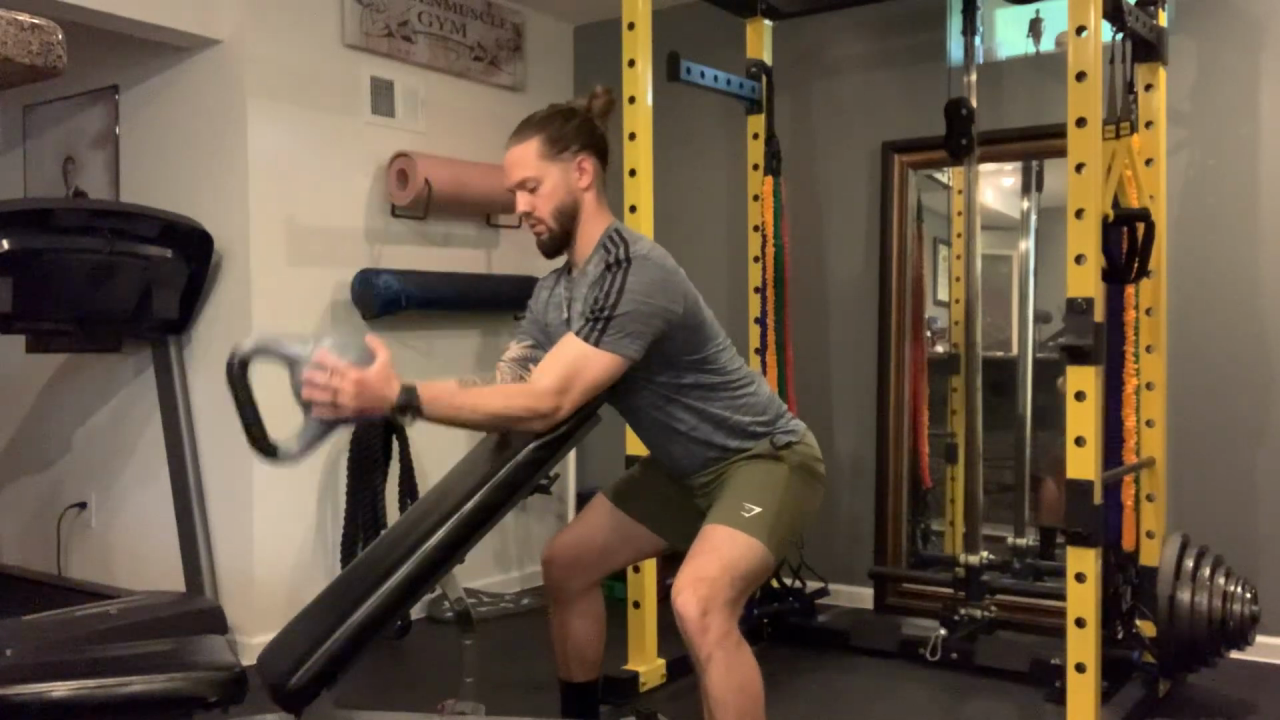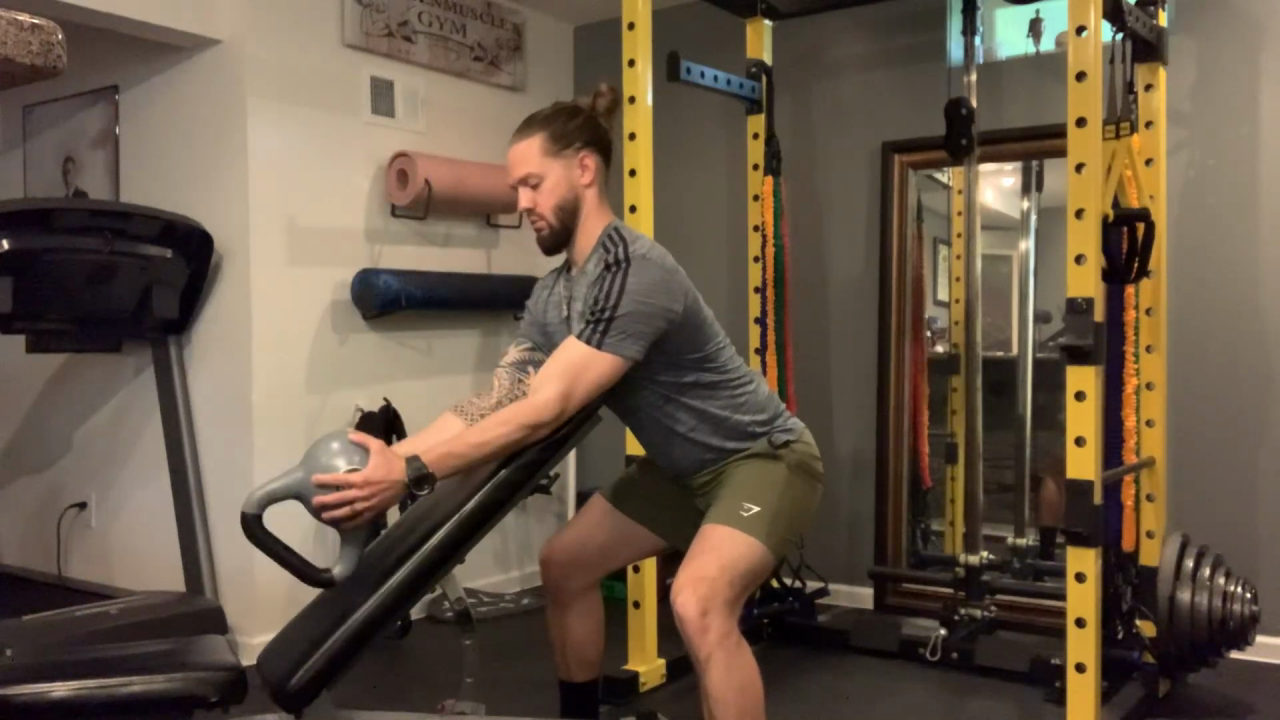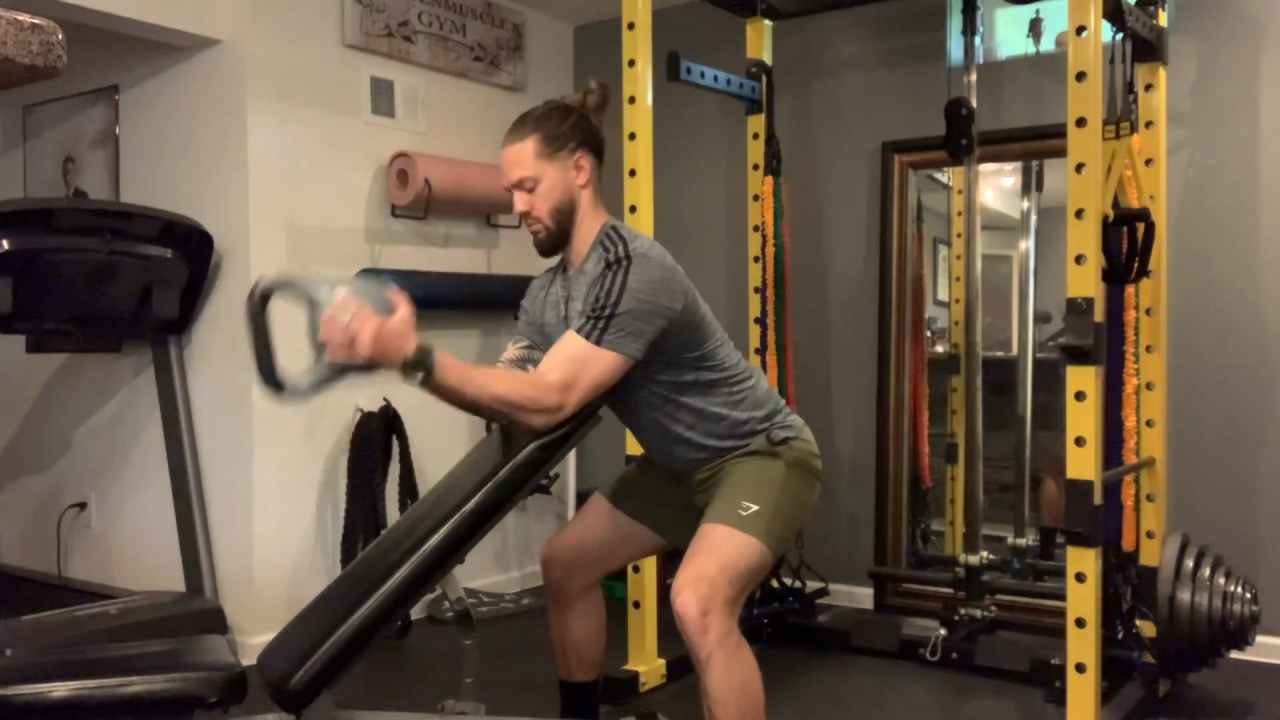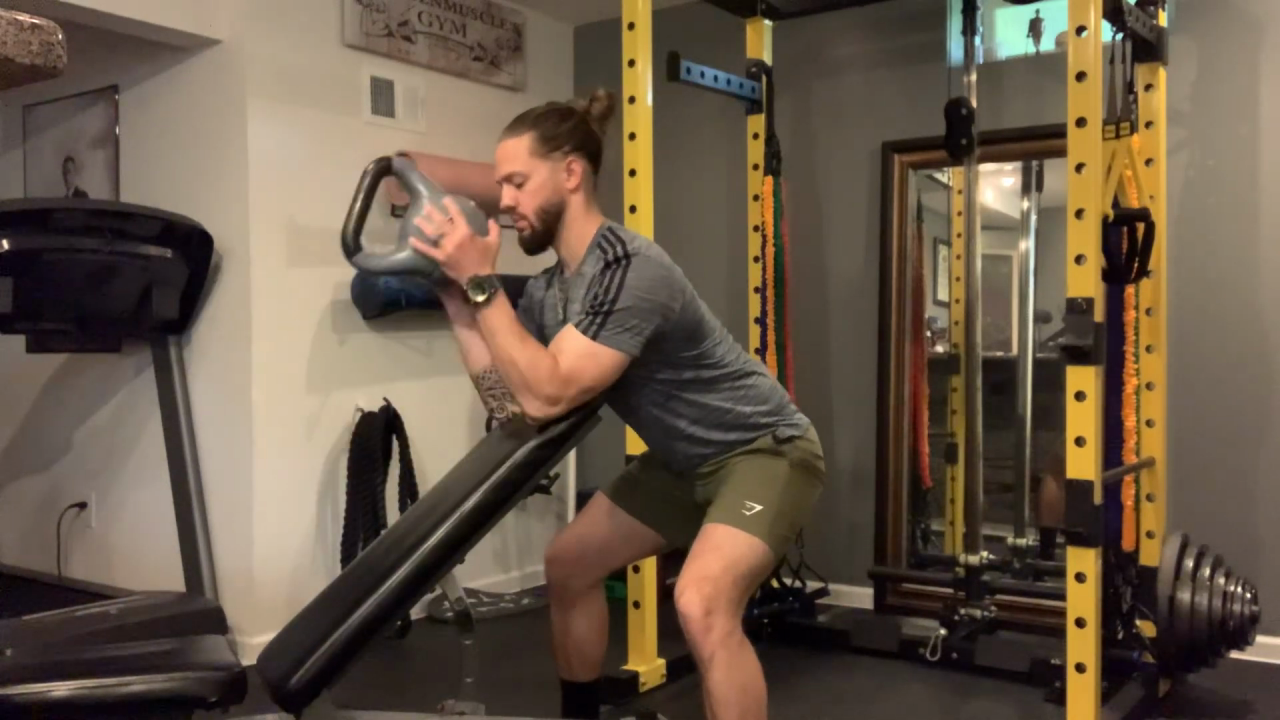
dt=0.5s
person 1, frame 1
left shoulder: (635, 274)
right shoulder: (554, 294)
left elbow: (542, 404)
right elbow: (502, 389)
left wrist: (399, 395)
right wrist: (378, 397)
left hip: (765, 457)
right hip: (685, 465)
left knee: (697, 603)
right knee: (565, 566)
person 1, frame 2
left shoulder: (635, 273)
right shoulder: (552, 294)
left elbow: (544, 411)
right elbow: (498, 401)
left wrist: (410, 473)
right wrist: (392, 454)
left hip: (763, 456)
right hip: (683, 465)
left knee: (698, 604)
right knee: (564, 565)
person 1, frame 3
left shoulder: (633, 272)
right shoulder: (549, 293)
left elbow: (546, 402)
right elbow: (507, 399)
left wrist: (415, 356)
right wrist: (403, 353)
left hip: (762, 452)
right hip: (680, 460)
left knee: (698, 603)
right knee: (566, 564)
person 1, frame 4
left shoulder: (632, 270)
right shoulder: (548, 289)
left elbow: (548, 396)
right elbow: (509, 401)
left wrist: (482, 283)
right wrist: (456, 295)
left hip: (766, 450)
right hip: (685, 458)
left knee: (701, 603)
right knee: (569, 564)
